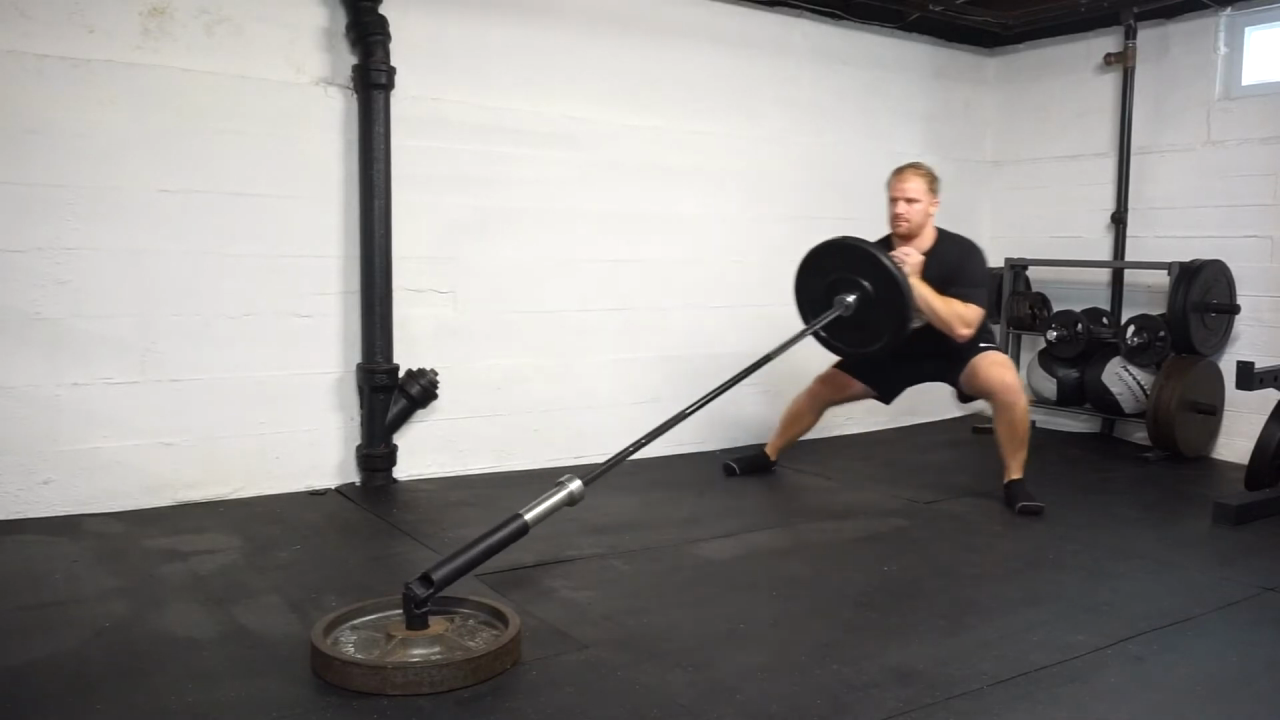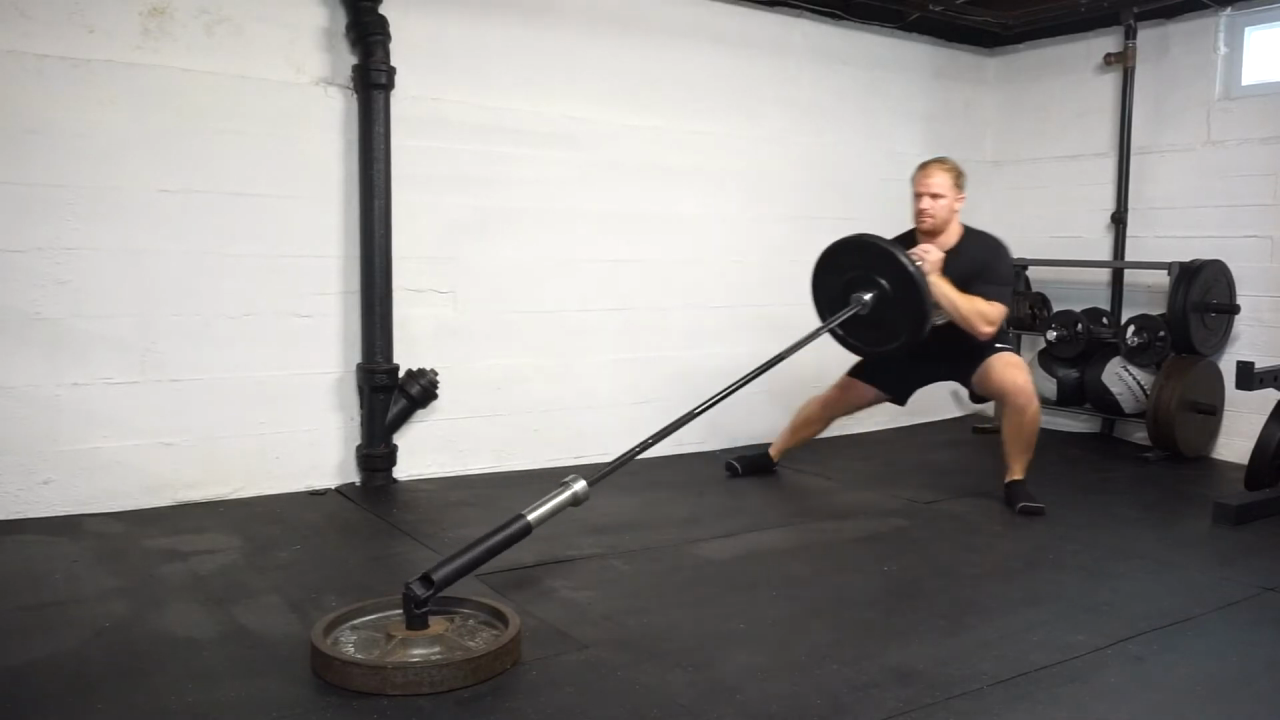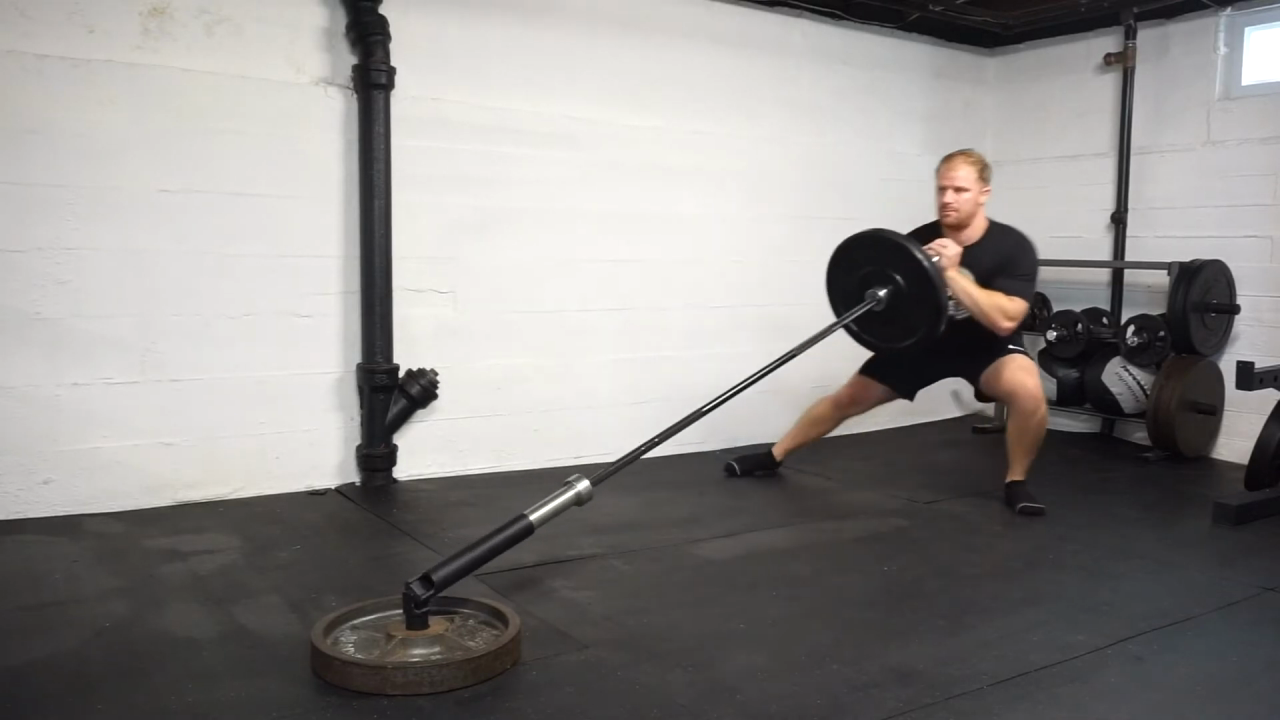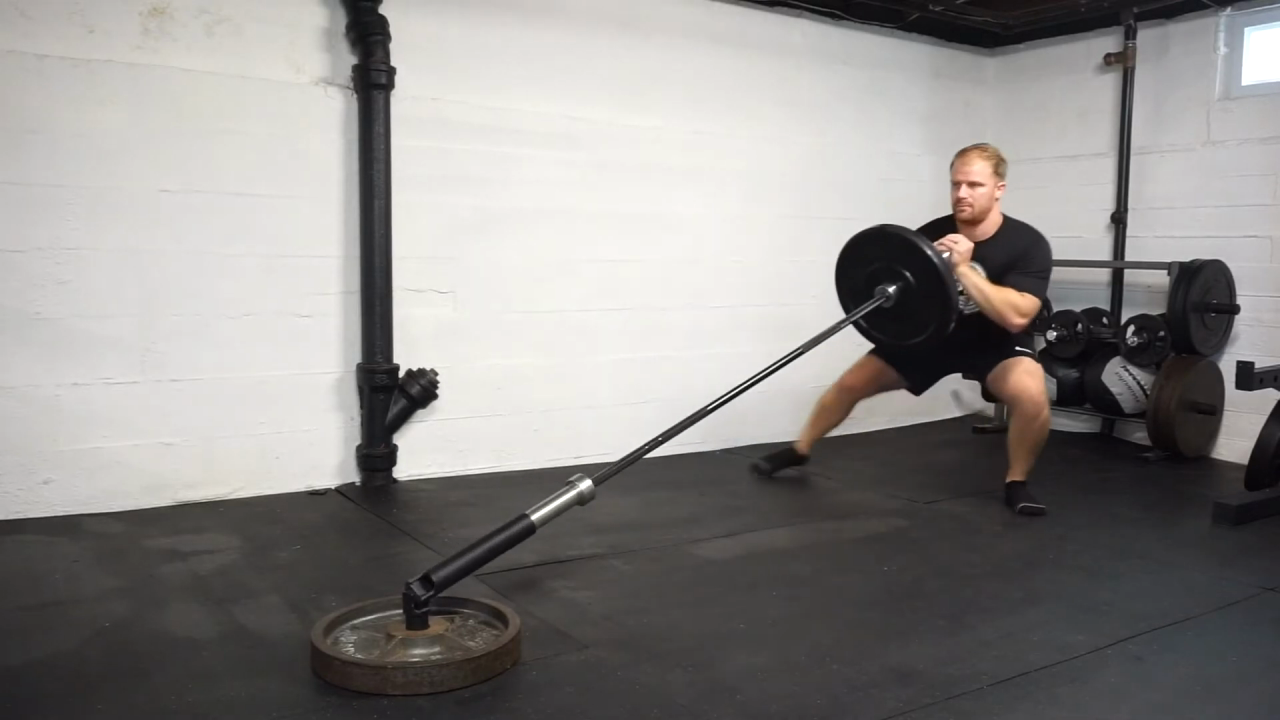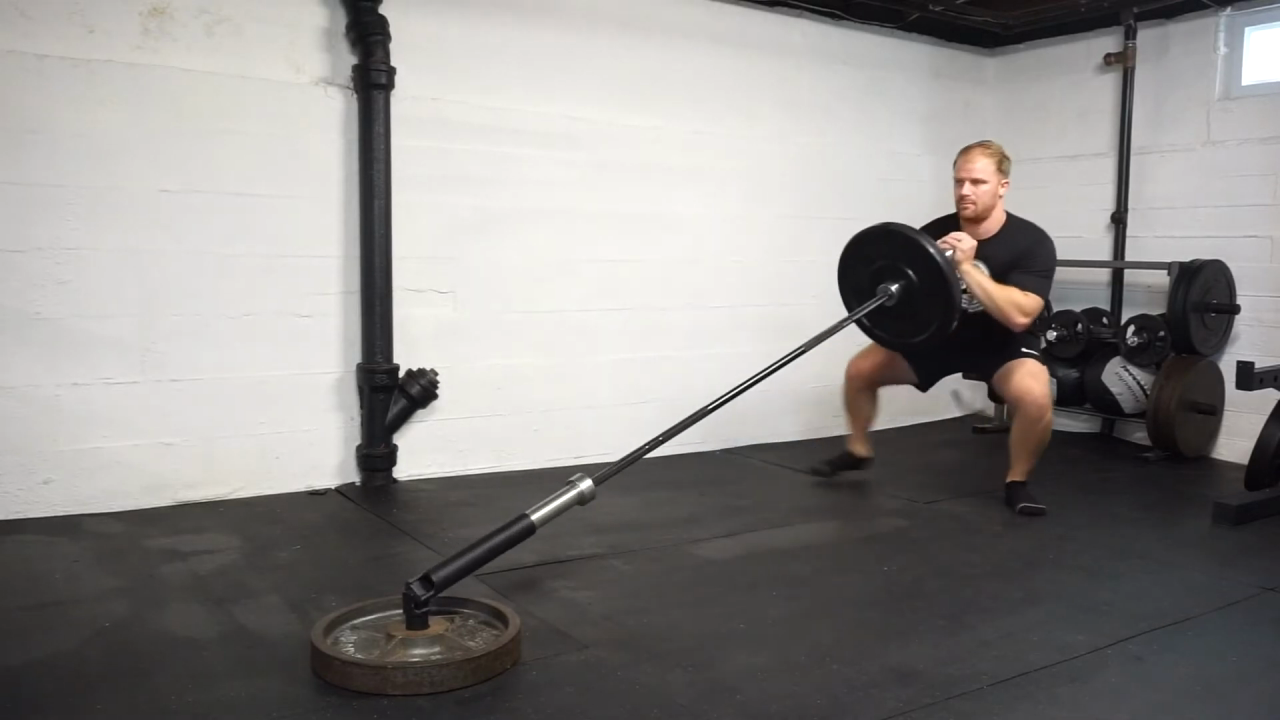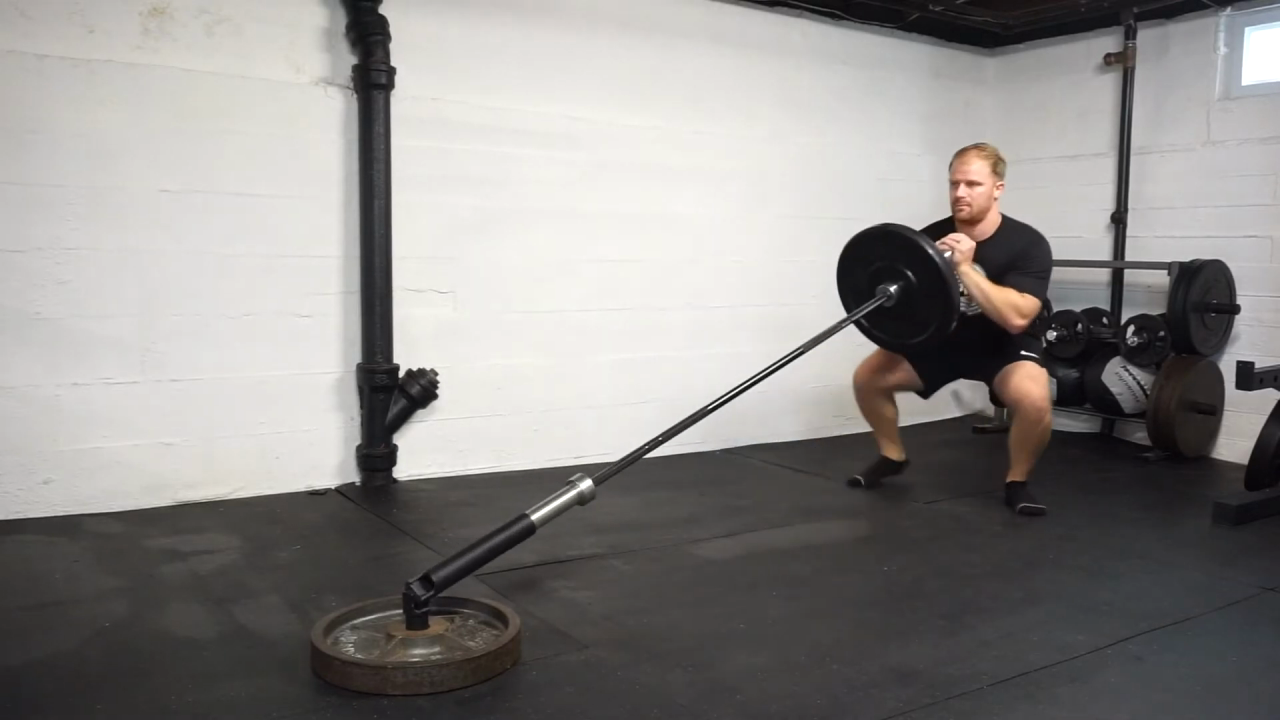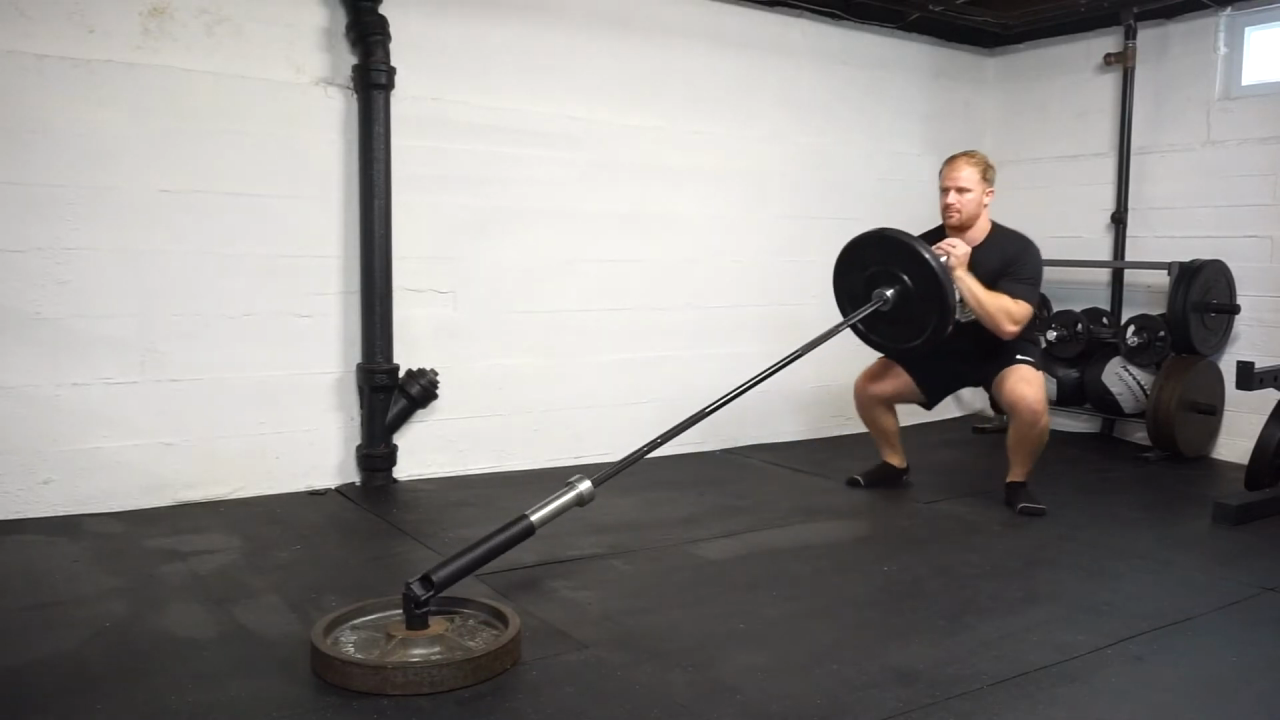
dt=0.1s
person 1, frame 1
left shoulder: (962, 255)
left elbow: (962, 328)
left wrist: (914, 281)
left hip: (957, 347)
right hip: (896, 346)
left knee: (1006, 384)
right knee: (823, 389)
left ankle: (1014, 481)
right ankle: (768, 455)
person 1, frame 2
left shoulder: (989, 253)
right shoulder: (899, 251)
left elbow: (985, 326)
left wrist: (935, 279)
left hip: (974, 347)
right hip: (911, 344)
left knee: (1018, 387)
right knee: (836, 398)
left ankle: (1016, 481)
right ankle: (771, 456)
person 1, frame 3
left shoulder: (1013, 248)
right shoulder: (917, 243)
left elbow: (1005, 321)
left wrist: (953, 273)
left hip: (986, 344)
left knee: (1027, 391)
right knee: (849, 398)
left ankle: (1016, 482)
right ankle: (775, 455)
person 1, frame 4
left shoulder: (1026, 244)
right shoulder: (930, 236)
left elbow: (1016, 317)
left wrist: (963, 269)
left hip: (996, 341)
left knee: (1030, 394)
right knee: (853, 383)
left ankle: (1016, 482)
right ankle: (799, 449)
person 1, frame 5
left shoulder: (1032, 243)
right shoulder: (937, 234)
left elbow: (1019, 317)
left wrist: (967, 267)
left hip: (1003, 341)
left knee: (1034, 397)
right knee: (860, 370)
left ankle: (1016, 481)
right ankle: (857, 451)
person 1, frame 6
left shoulder: (1026, 244)
right shoulder: (931, 238)
left elbow: (1016, 318)
left wrist: (964, 268)
left hip: (1003, 346)
right hip: (940, 337)
left knee: (1033, 399)
right knee: (868, 377)
left ankle: (1016, 482)
right ankle: (892, 455)
person 1, frame 7
left shoulder: (1016, 251)
right shoulder: (925, 247)
left elbow: (1009, 325)
left wrist: (960, 273)
left hip: (1002, 352)
right hip: (940, 347)
left knee: (1029, 401)
right knee: (868, 388)
left ankle: (1016, 483)
right ankle: (894, 464)
